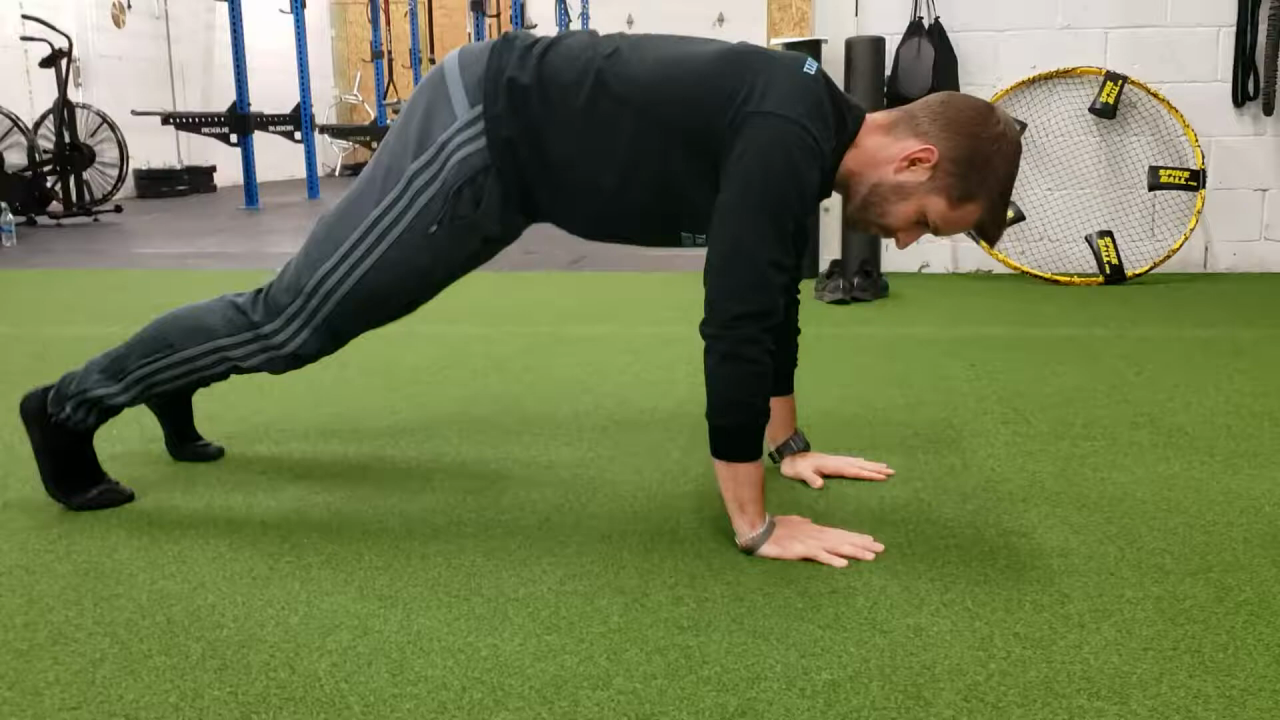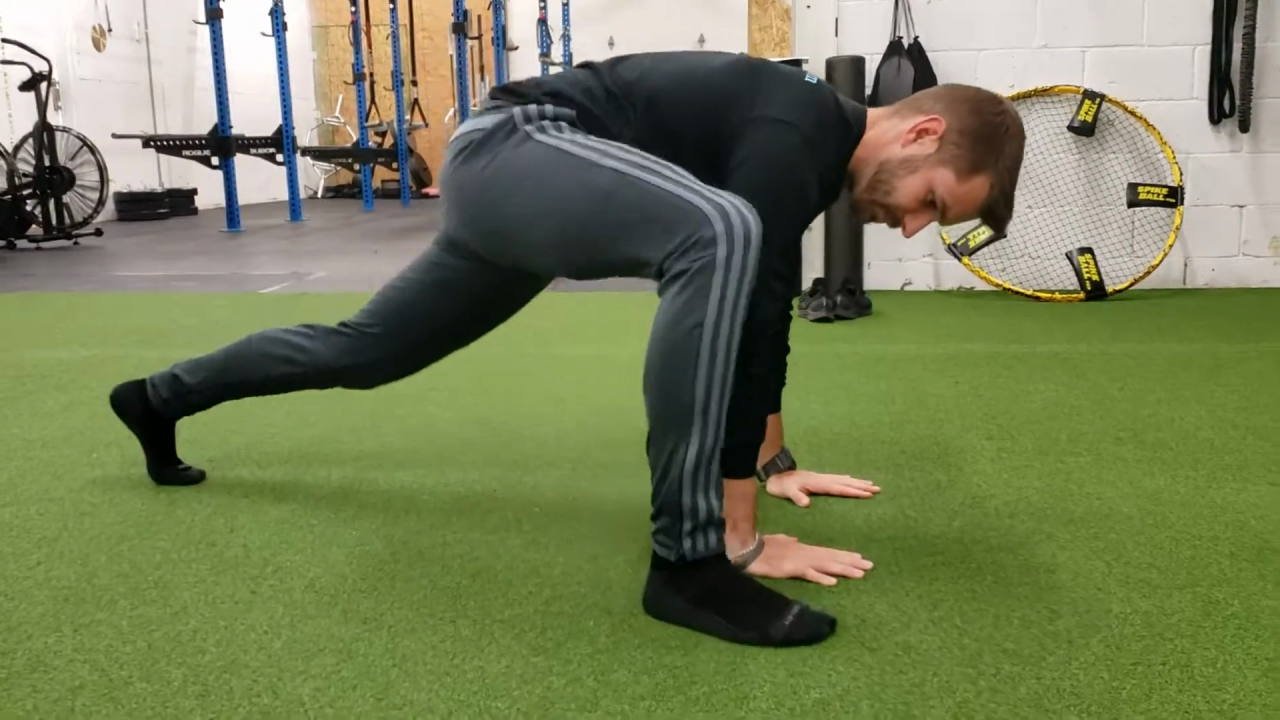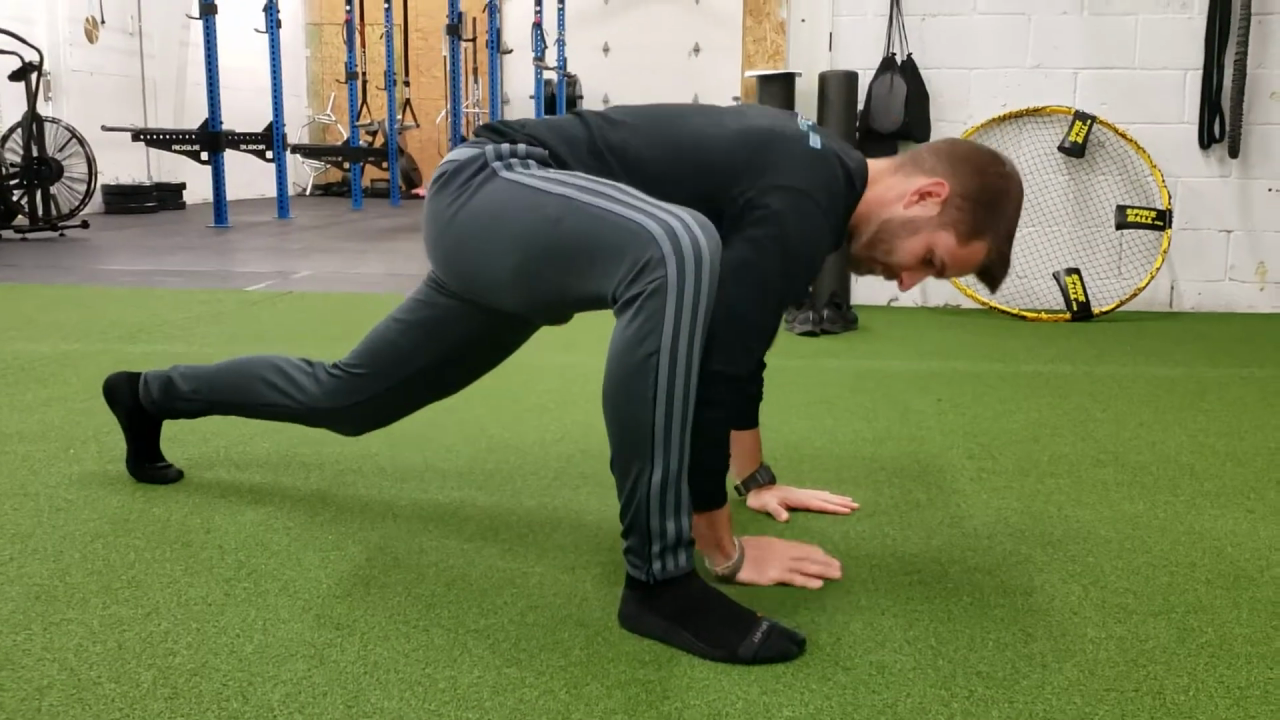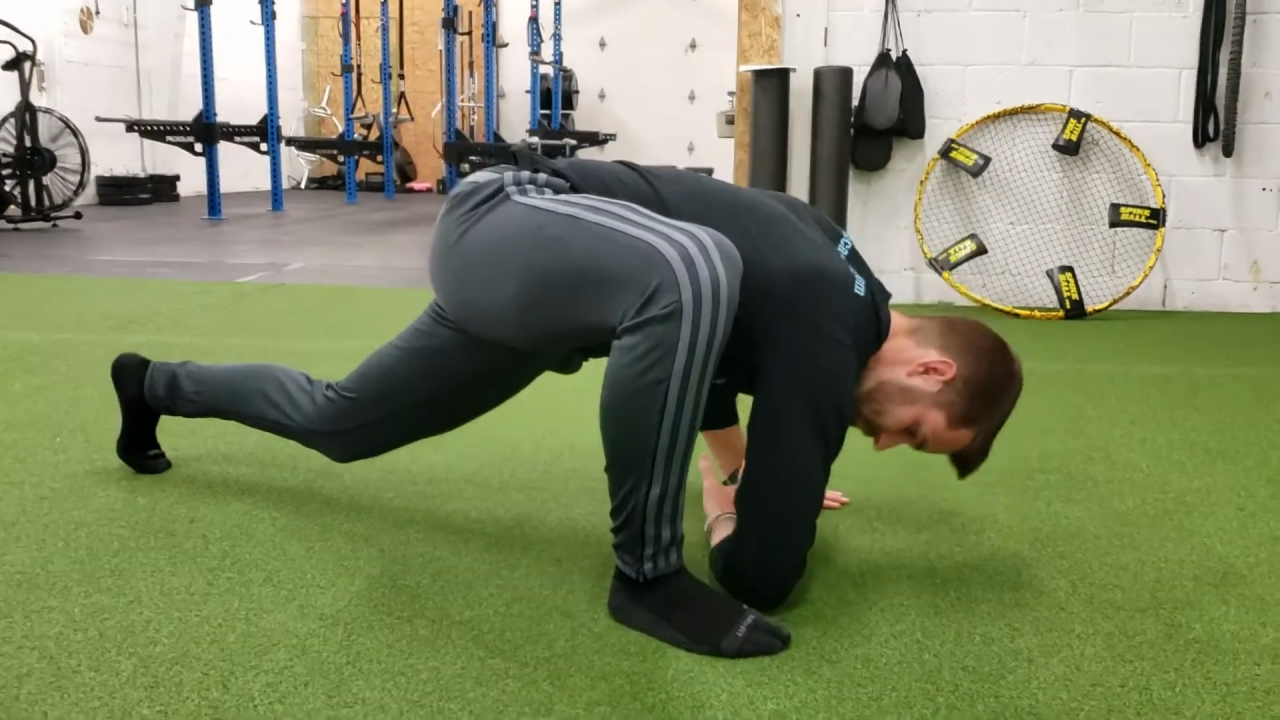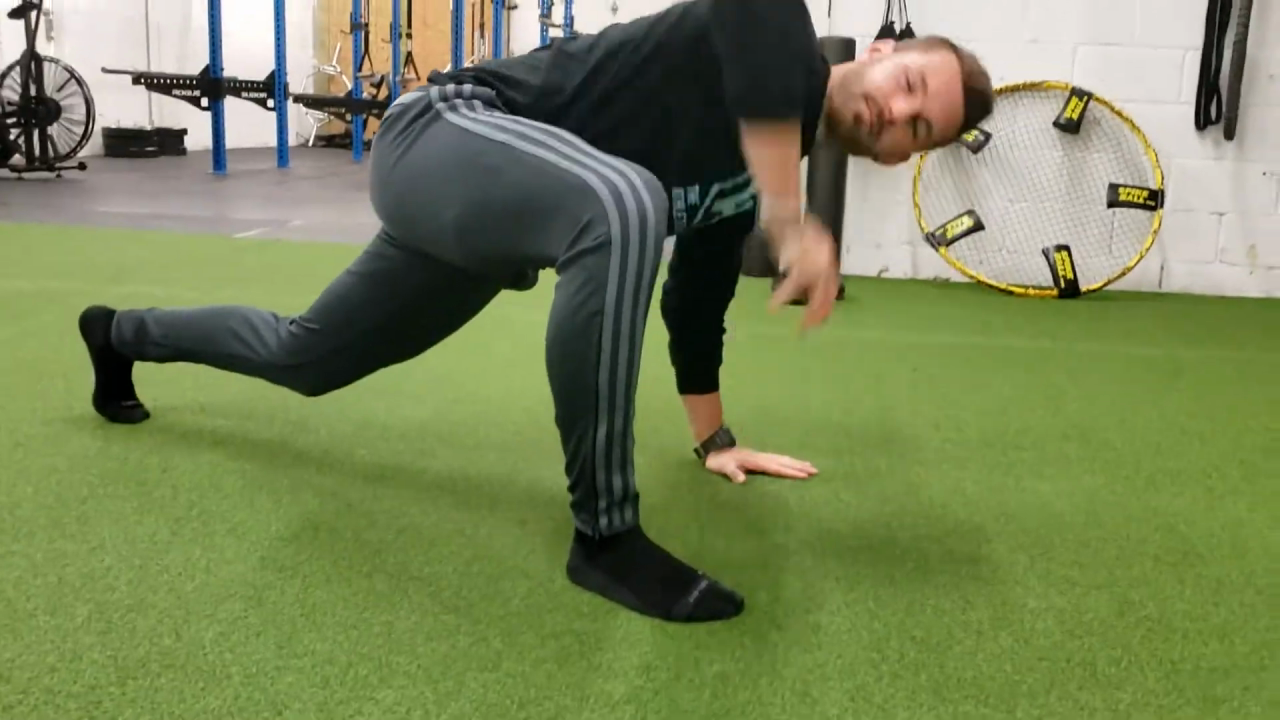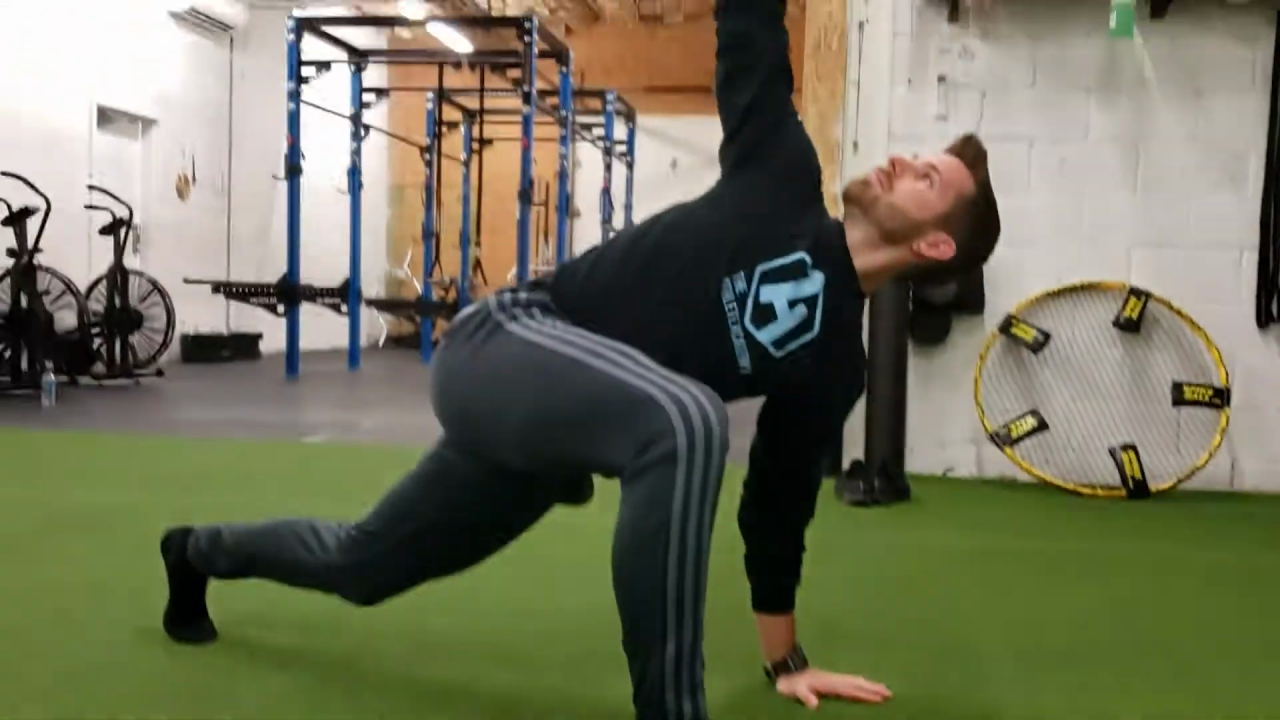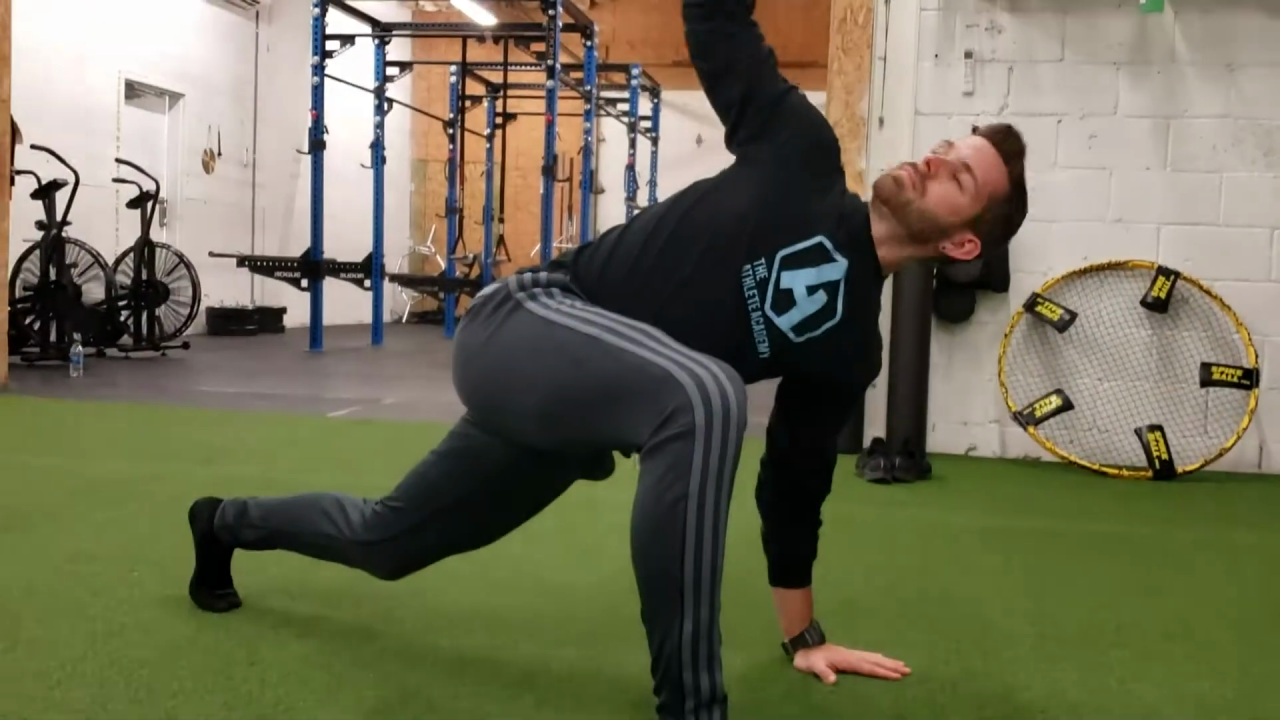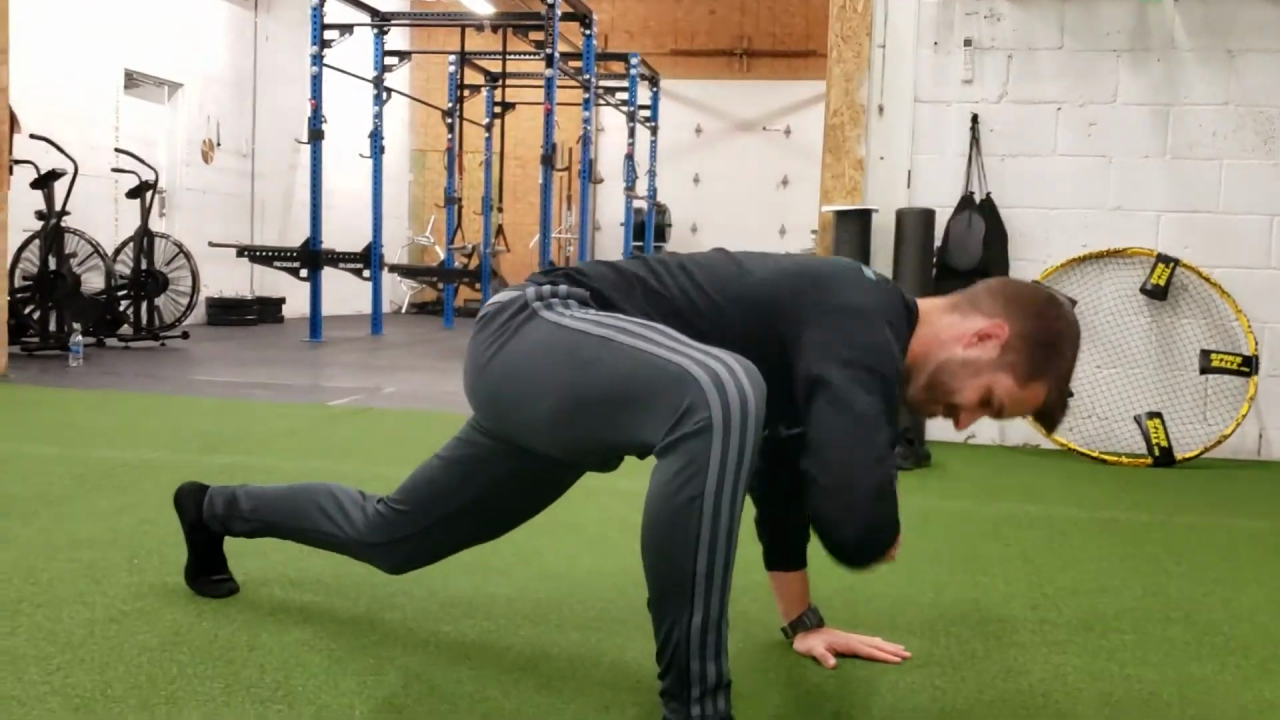
dt=0.7s
person 1, frame 1
left shoulder: (806, 132)
right shoulder: (791, 139)
left elbow: (771, 298)
right elbow: (735, 318)
left wrist: (787, 442)
right wrist: (755, 524)
left hip: (507, 151)
right hip: (479, 131)
left knee: (342, 304)
right knee: (298, 316)
left ankle: (170, 391)
right ankle: (68, 407)
person 1, frame 2
left shoulder: (811, 143)
right shoulder: (794, 138)
left elbow: (761, 308)
right elbow: (741, 320)
left wrist: (770, 461)
right wrist: (740, 539)
left hip: (521, 181)
right hip: (510, 147)
left knee: (364, 347)
right knee: (722, 234)
left ankle: (158, 398)
right ankle: (689, 560)
person 1, frame 3
left shoulder: (811, 169)
right shoulder: (803, 202)
left elbow: (724, 329)
right elbow: (711, 371)
left wrist: (754, 476)
right wrist: (720, 547)
left hip: (501, 225)
right hip: (487, 190)
left knee: (347, 397)
right knee: (677, 248)
left ankle: (150, 395)
right ankle: (659, 577)
person 1, frame 4
left shoulder: (832, 273)
right shoulder: (827, 339)
right elbow: (763, 572)
left wrist: (740, 479)
right wrist: (746, 517)
left hip: (505, 259)
right hip: (498, 222)
left knee: (335, 420)
right knee: (693, 273)
left ankle: (151, 384)
right ankle: (646, 573)
person 1, frame 5
left shoulder: (759, 159)
left elbow: (696, 286)
left wrist: (713, 437)
right wrist: (794, 224)
left hip: (475, 204)
right hip: (441, 131)
left knee: (304, 357)
right knee: (623, 204)
left ankle: (123, 333)
right ankle: (604, 533)
person 1, frame 6
left shoulder: (835, 358)
right shoulder: (782, 179)
left elbow: (780, 502)
left hip: (546, 430)
right hip: (500, 343)
left knee: (361, 566)
right knee: (683, 419)
left ankle: (200, 553)
person 1, frame 7
left shoulder: (852, 344)
right shoulder: (801, 157)
left elbow: (796, 479)
left wrist: (802, 632)
left hip: (569, 398)
right hip: (522, 325)
left knee: (386, 539)
right knee: (703, 395)
left ankle: (226, 524)
person 1, frame 8
left shoulder: (849, 341)
right shoulder: (861, 324)
left elbow: (785, 468)
right elbow: (853, 517)
left wrist: (801, 616)
right wrist: (874, 522)
left hip: (551, 380)
right hip: (534, 331)
left knee: (389, 532)
right knee: (722, 390)
left ankle: (217, 508)
